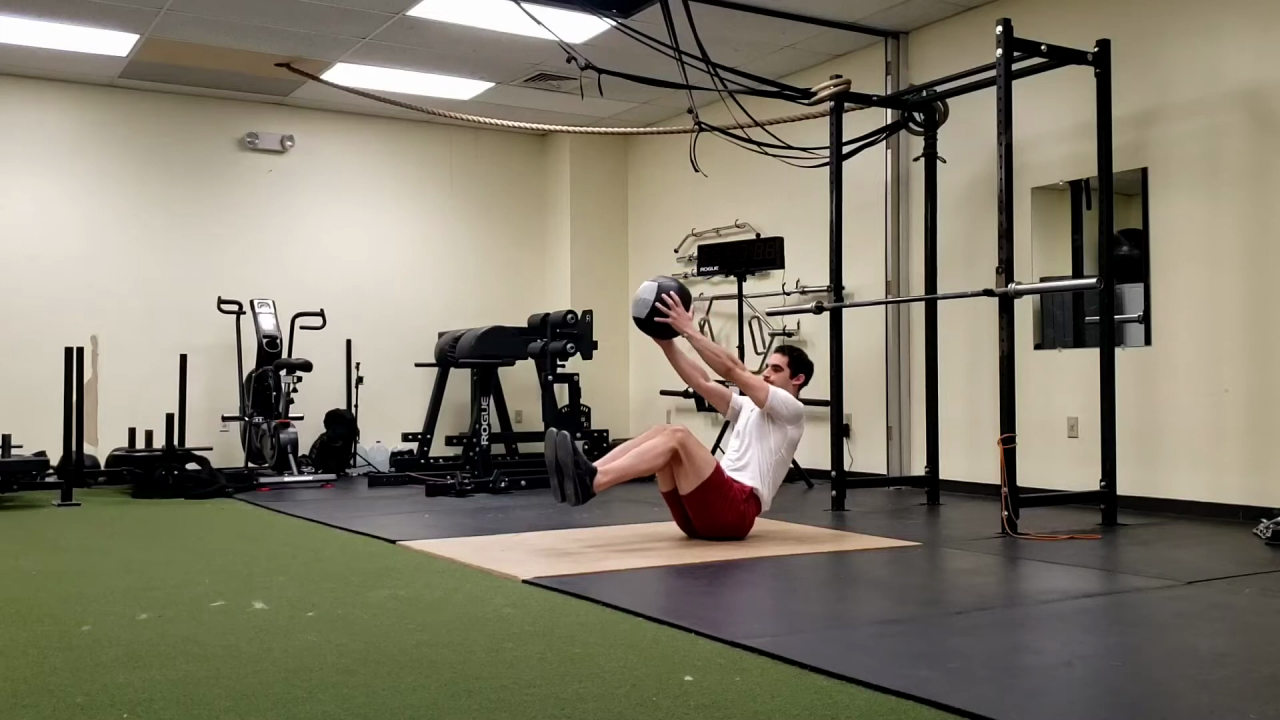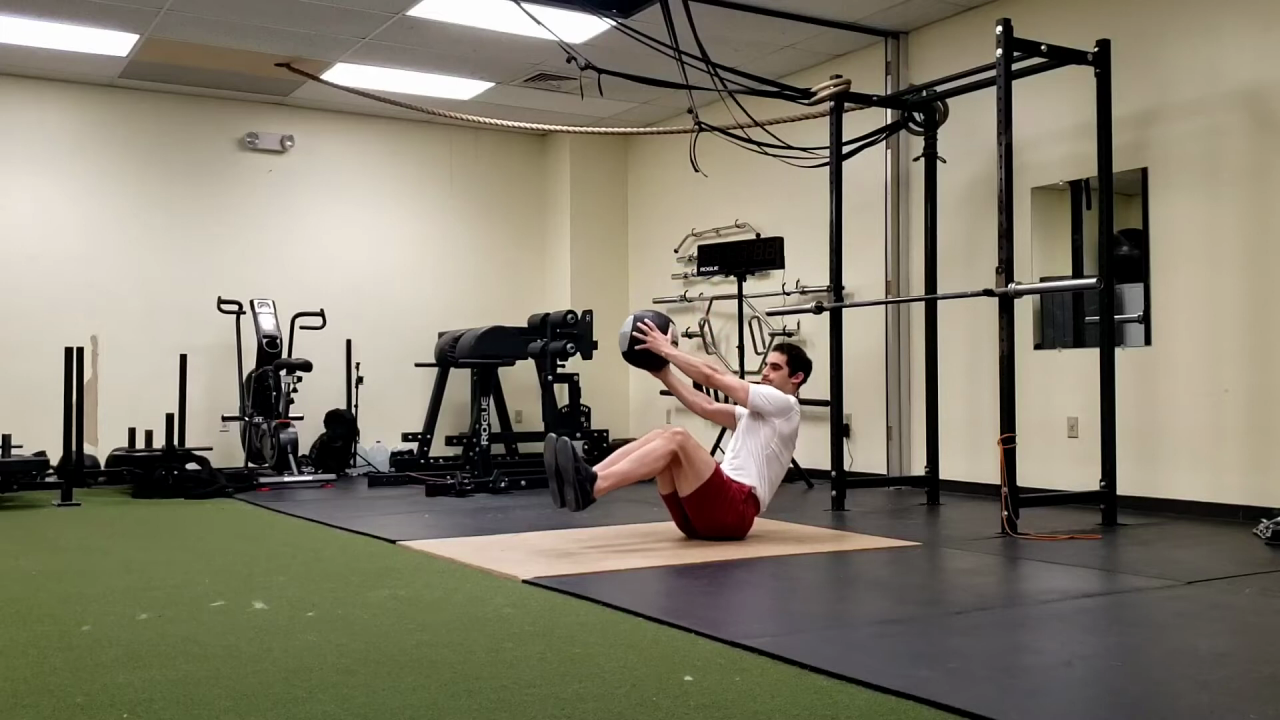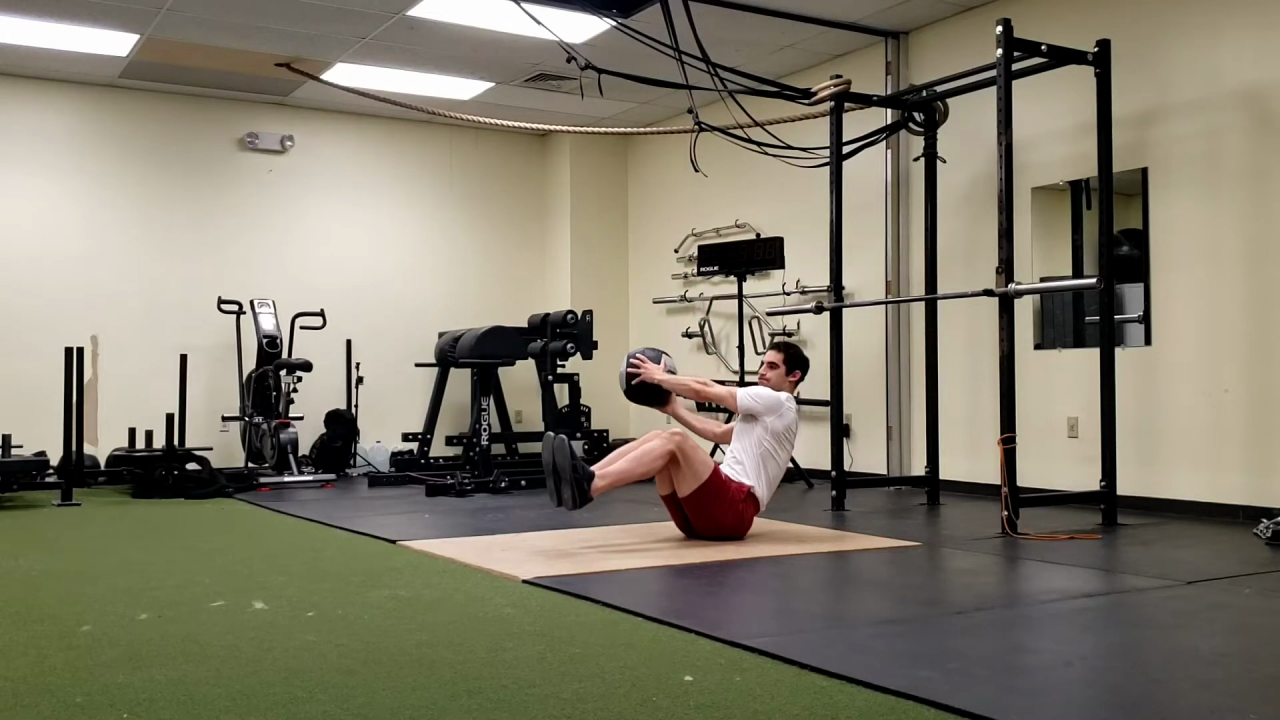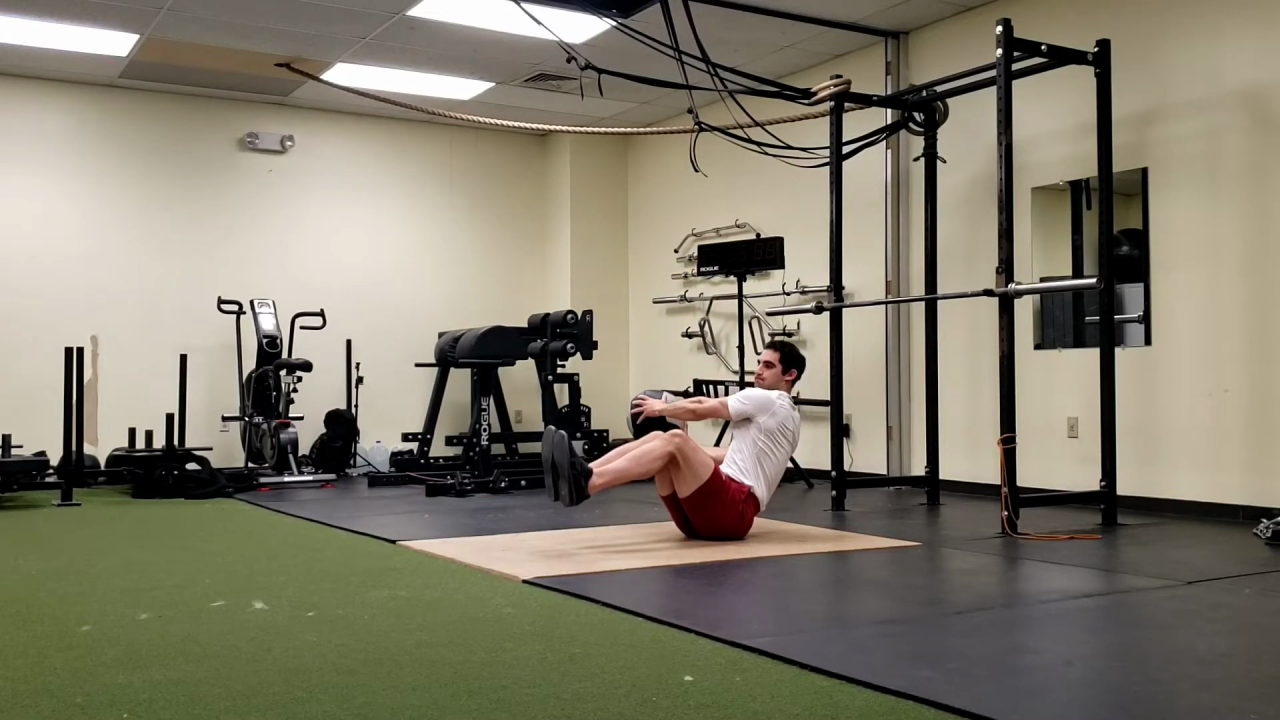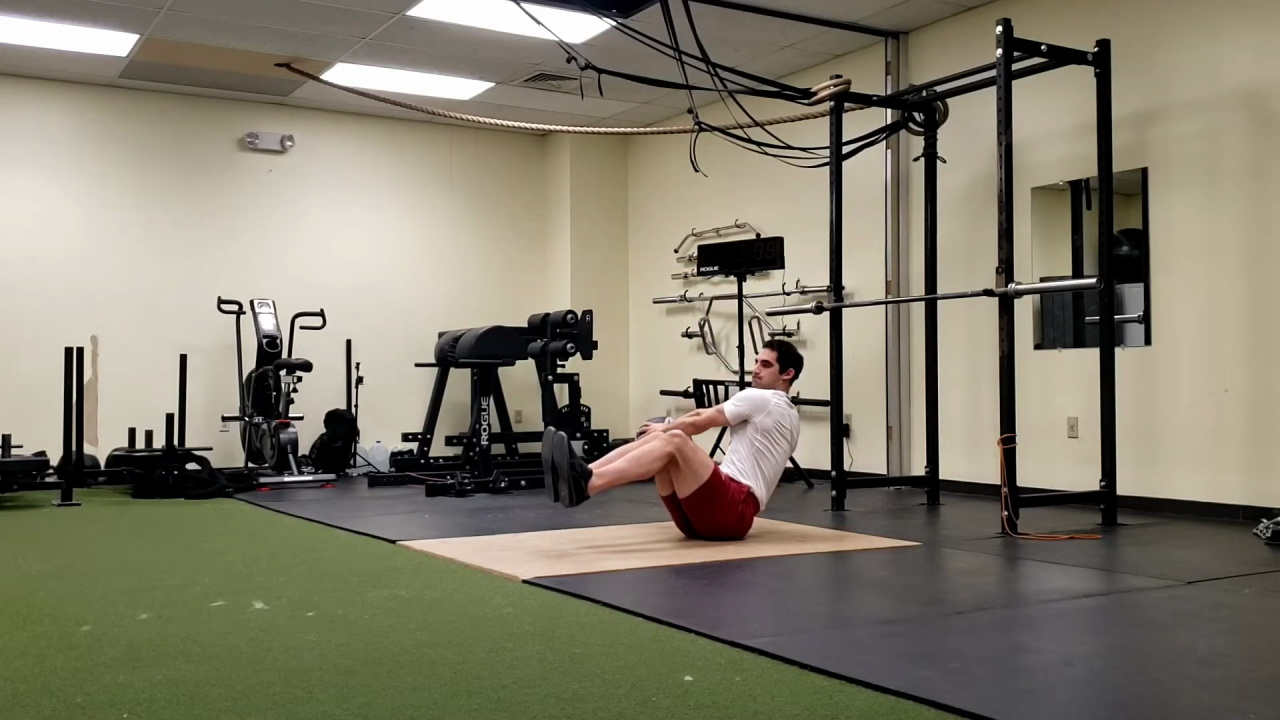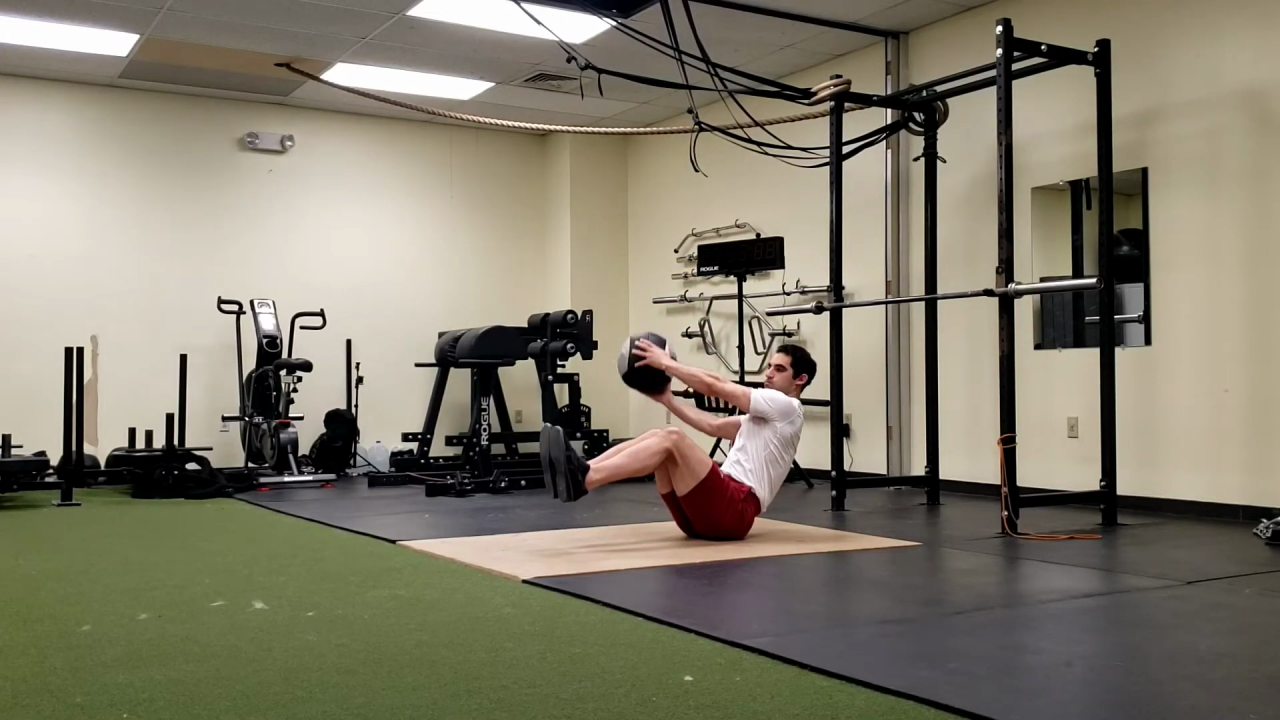
dt=0.7s
person 1, frame 1
left shoulder: (791, 411)
right shoulder: (750, 407)
left elbow: (733, 370)
right elbow: (703, 383)
left wrist: (688, 329)
right wrist: (666, 343)
left hip: (735, 510)
right hip: (704, 510)
left knee: (677, 436)
right knee: (662, 433)
left ankle: (589, 482)
right ankle: (587, 474)
person 1, frame 2
left shoulder: (784, 405)
right shoulder: (755, 412)
left elbow: (714, 377)
right elbow: (708, 407)
left wrist: (666, 349)
right wrist: (663, 372)
left hip: (735, 510)
right hip: (705, 508)
left knee: (677, 437)
right knee: (661, 436)
left ankle: (591, 487)
right ankle: (587, 478)
person 1, frame 3
left shoulder: (777, 403)
right shoulder: (763, 414)
left elbow: (705, 390)
right elbow: (720, 433)
left wrist: (660, 377)
right wrist: (672, 408)
left hip: (733, 510)
right hip: (709, 509)
left knee: (675, 439)
right knee: (658, 437)
left ankle: (588, 487)
right ankle: (584, 478)
person 1, frame 4
left shoulder: (768, 400)
right shoulder: (773, 412)
left elbow: (702, 408)
left wrist: (661, 408)
right wrist: (688, 451)
left hip: (733, 510)
left knee: (674, 441)
right knee: (659, 439)
left ankle: (586, 484)
right ankle: (583, 474)
person 1, frame 5
left shoulder: (762, 399)
right shoulder: (783, 415)
left elbow: (700, 421)
left wrist: (664, 428)
left hip: (733, 510)
right hip: (714, 507)
left knee: (675, 440)
right knee: (657, 440)
left ankle: (585, 484)
right ankle: (582, 475)
person 1, frame 6
left shoulder: (784, 406)
right shoulder: (766, 415)
left elbow: (715, 385)
right elbow: (715, 426)
left wrist: (666, 363)
right wrist: (667, 399)
left hip: (733, 510)
right hip: (708, 508)
left knee: (672, 438)
right knee: (658, 437)
left ankle: (584, 479)
right ankle: (582, 471)
